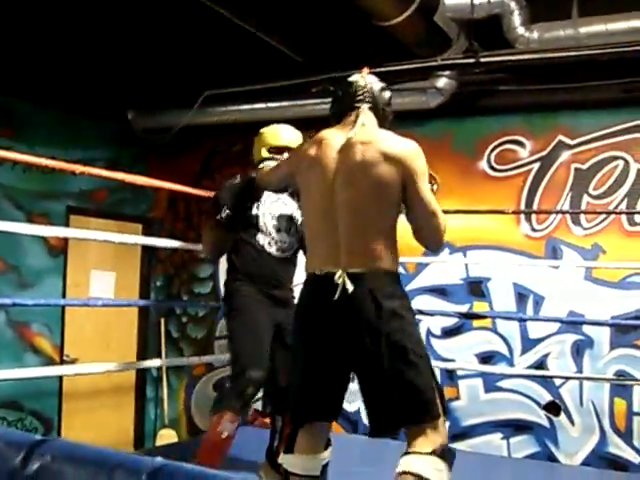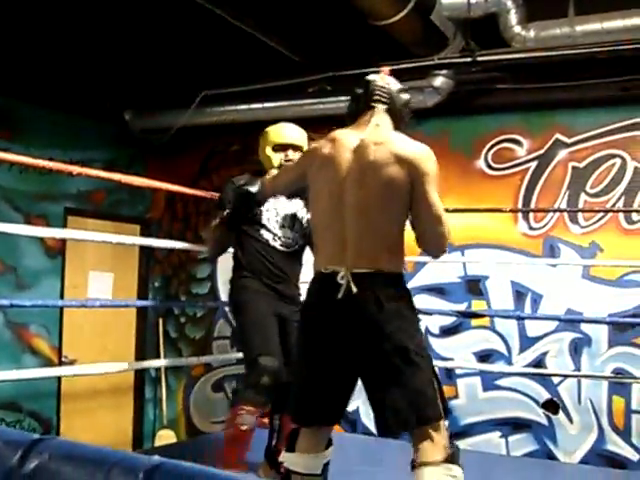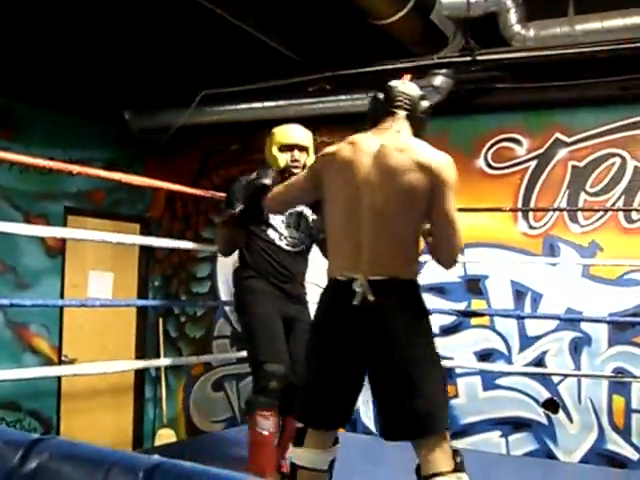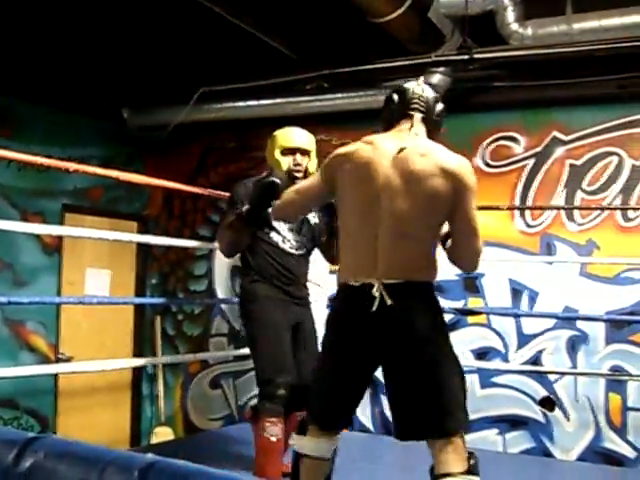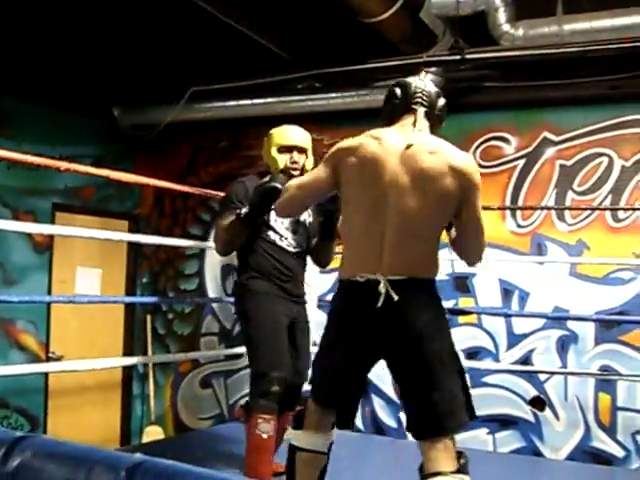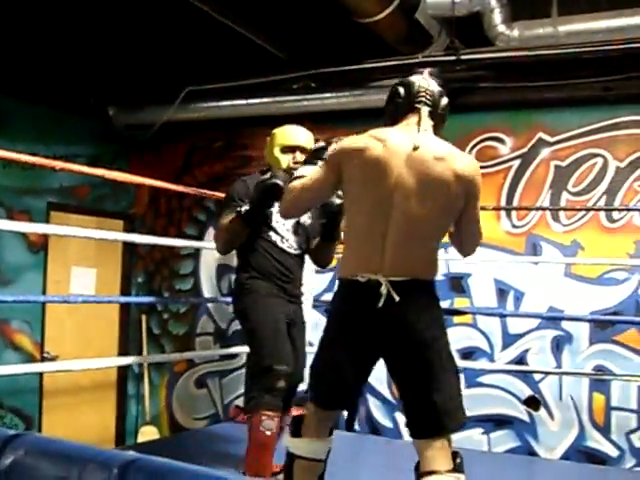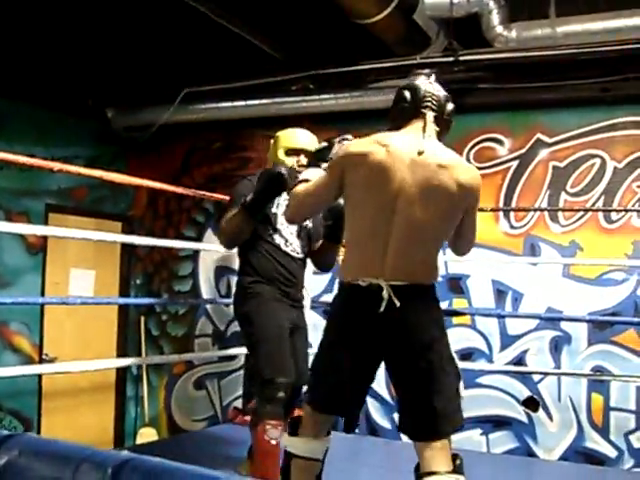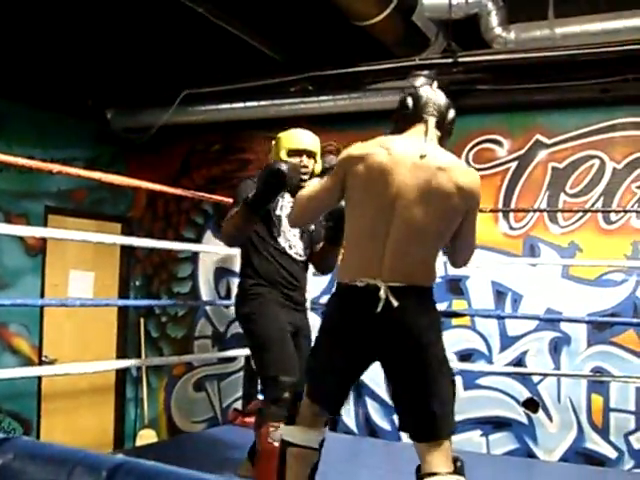
dt=0.1s
person 1, frame 1
left shoulder: (307, 151)
right shoulder: (401, 151)
left elbow: (261, 184)
right elbow: (433, 240)
left wrist: (265, 175)
left hip: (317, 299)
right hip: (375, 298)
left knee: (310, 427)
right knee: (427, 431)
person 1, frame 2
left shoulder: (320, 151)
right shoulder: (413, 153)
left elbow: (265, 190)
right elbow: (436, 244)
left wrist: (251, 191)
left hip: (324, 299)
right hip: (381, 297)
left knee: (313, 427)
right knee: (429, 436)
person 1, frame 3
left shoulder: (334, 155)
right shoulder: (434, 162)
left elbow: (272, 202)
right elbow: (447, 256)
left hip: (337, 305)
right hip: (396, 306)
left knee: (320, 428)
right knee: (434, 446)
person 1, frame 4
left shoulder: (347, 157)
right shoulder: (454, 167)
left elbow: (282, 211)
right elbow: (468, 261)
left hip: (352, 307)
right hip: (413, 310)
left knee: (323, 422)
right knee: (448, 445)
person 1, frame 5
left shoulder: (351, 150)
right shoulder: (460, 164)
left elbow: (285, 206)
right elbow: (472, 254)
left wrist: (328, 170)
left hip: (353, 302)
right hip: (415, 306)
left knee: (320, 409)
right knee: (438, 444)
person 1, frame 6
left shoulder: (354, 149)
right shoulder: (462, 167)
left elbow: (289, 206)
right elbow: (466, 246)
left wrist: (325, 165)
left hip: (354, 302)
right hip: (415, 307)
left knee: (319, 413)
right knee: (435, 443)
person 1, frame 7
left shoulder: (358, 153)
right shoulder: (464, 174)
left elbow: (294, 213)
right elbow: (461, 246)
left wrist: (318, 170)
left hip: (355, 306)
right hip: (416, 311)
left knee: (316, 418)
right knee: (435, 446)
person 1, frame 8
left shoulder: (359, 156)
right shoulder: (464, 178)
left elbow: (297, 217)
right elbow: (460, 258)
left wrist: (328, 180)
left hip: (351, 306)
right hip: (412, 312)
left knee: (313, 407)
person 2, frame 1
left shoulder: (300, 198)
right shoulder: (238, 189)
right elbow: (212, 249)
right wrist: (236, 209)
left hip: (284, 302)
right hip: (247, 295)
left knee: (287, 385)
right knee: (248, 379)
person 2, frame 2
left shoulder: (305, 196)
right shoulder: (242, 187)
right elbow: (214, 247)
right wrist: (238, 209)
left hip: (290, 298)
right hip: (252, 291)
left knee: (291, 383)
right knee: (263, 371)
person 2, frame 3
right shoulder: (247, 187)
right elbow: (224, 245)
right wrist: (247, 204)
left hip: (295, 299)
right hip: (257, 292)
left knee: (295, 382)
right knee: (270, 377)
person 2, frame 4
right shoulder: (251, 188)
left elbow: (334, 256)
right elbow: (227, 247)
left wrist: (335, 219)
right wrist: (255, 205)
left hip: (299, 301)
right hip: (263, 297)
left knee: (302, 385)
right knee: (277, 385)
person 2, frame 5
right shoulder: (246, 187)
left elbow: (322, 259)
right elbow: (223, 245)
left wrist: (330, 223)
right wrist: (255, 207)
left hip: (293, 300)
right hip: (258, 294)
left knee: (292, 383)
right knee: (272, 380)
person 2, frame 6
right shoulder: (248, 186)
left elbow: (322, 259)
right elbow: (223, 244)
left wrist: (332, 224)
right wrist: (256, 204)
left hip: (291, 299)
right hip: (257, 293)
left knee: (289, 383)
right knee: (275, 375)
person 2, frame 7
right shoulder: (252, 187)
left elbow: (323, 263)
right elbow: (227, 237)
left wrist: (337, 228)
right wrist: (259, 197)
left hip: (293, 304)
right hip: (259, 299)
left knee: (291, 389)
right knee: (277, 386)
person 2, frame 8
right shoulder: (256, 187)
left elbow: (324, 265)
right elbow: (229, 236)
left wrist: (337, 229)
right wrist: (262, 194)
left hip: (296, 306)
right hip: (261, 301)
left knee: (293, 391)
right knee: (282, 386)
